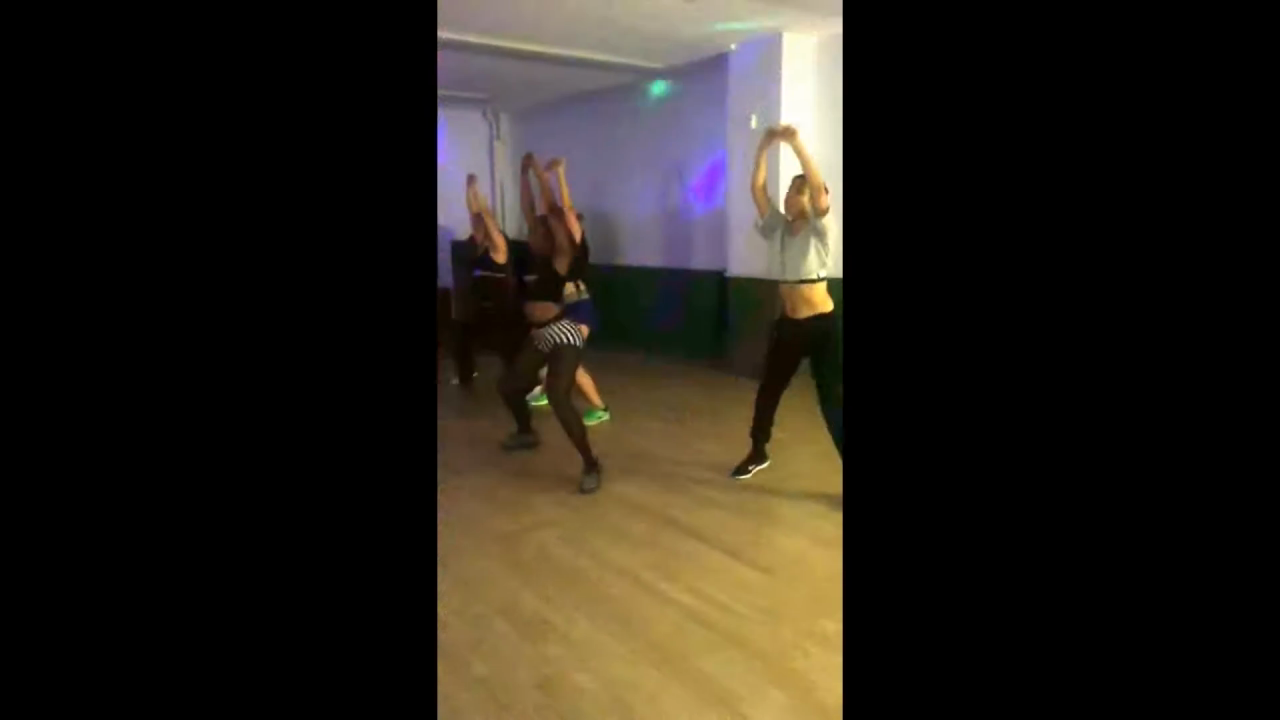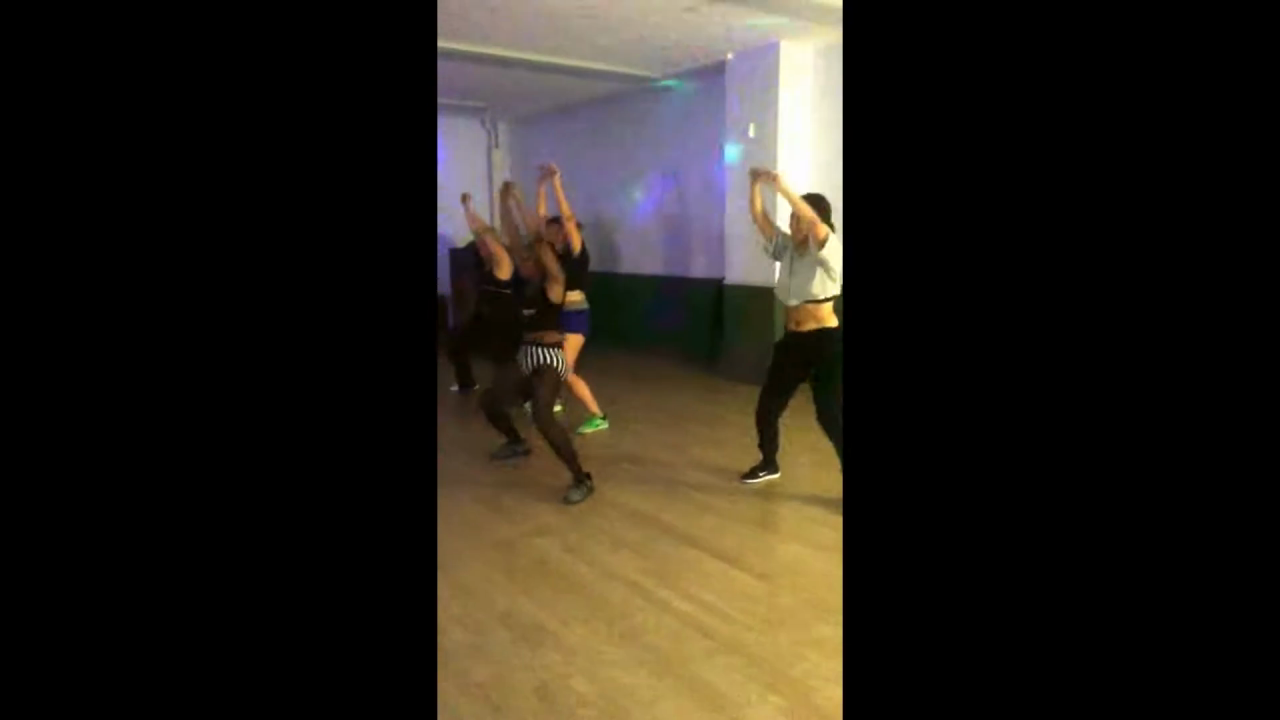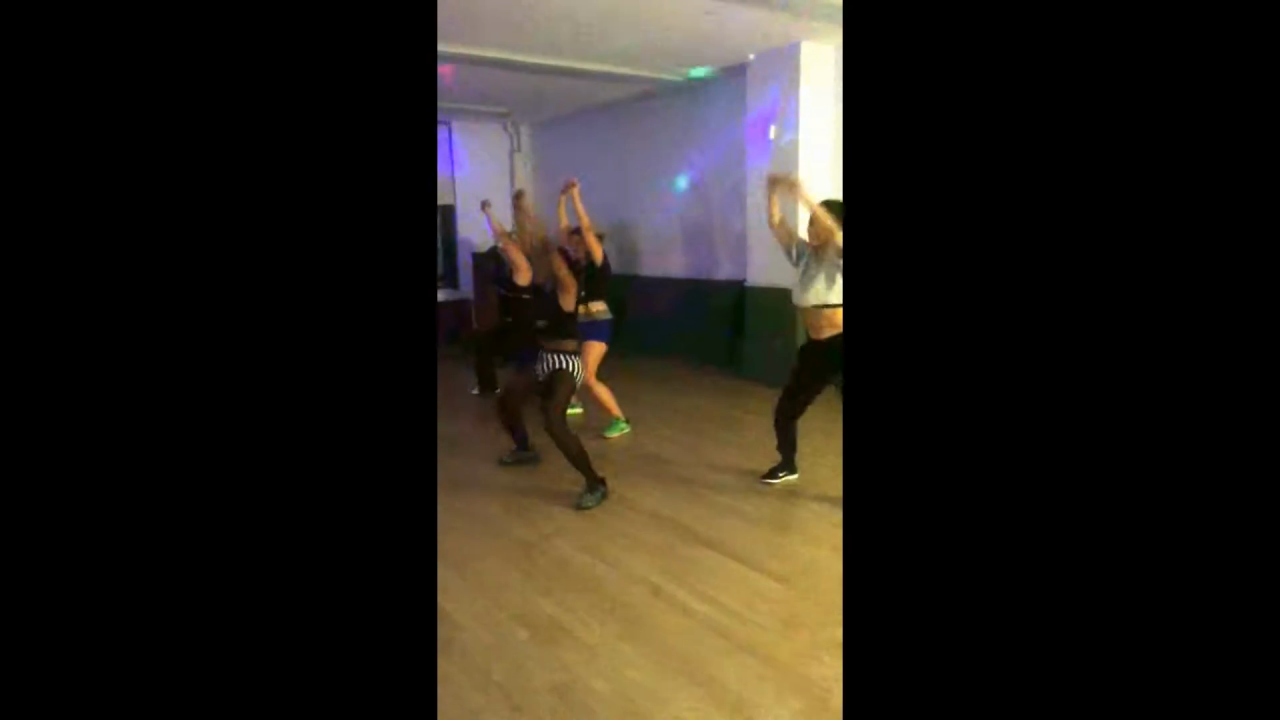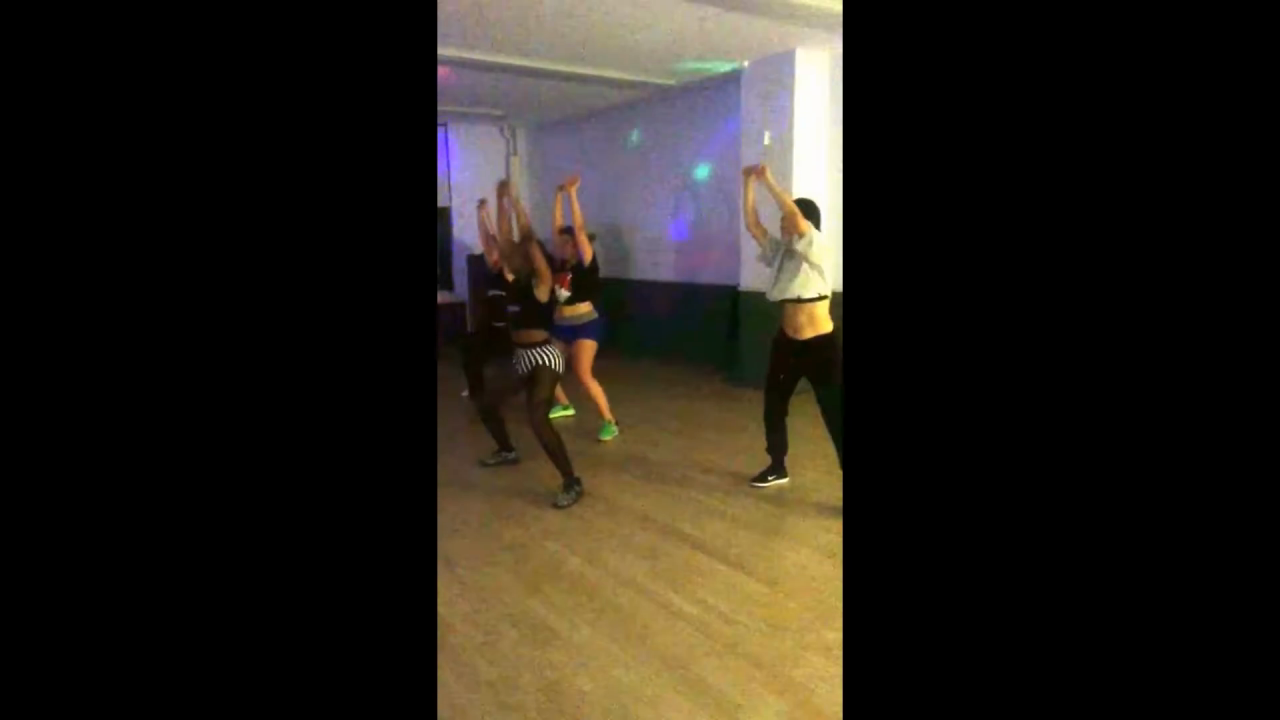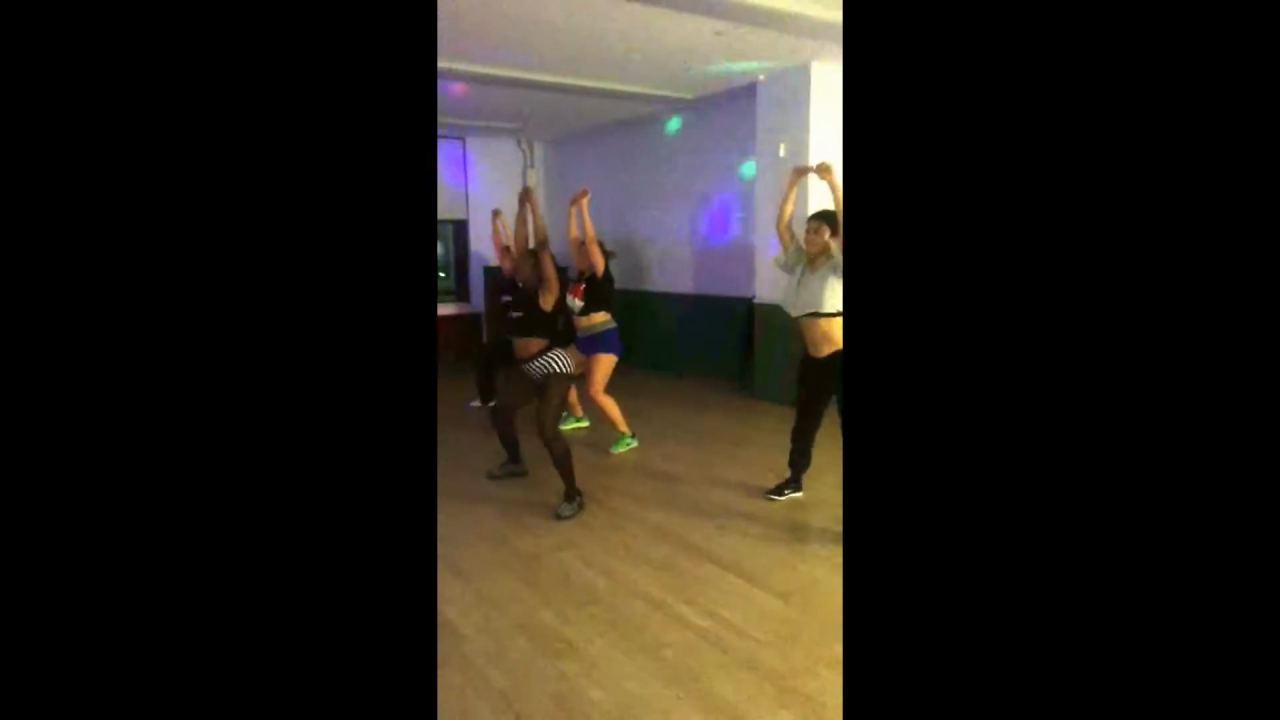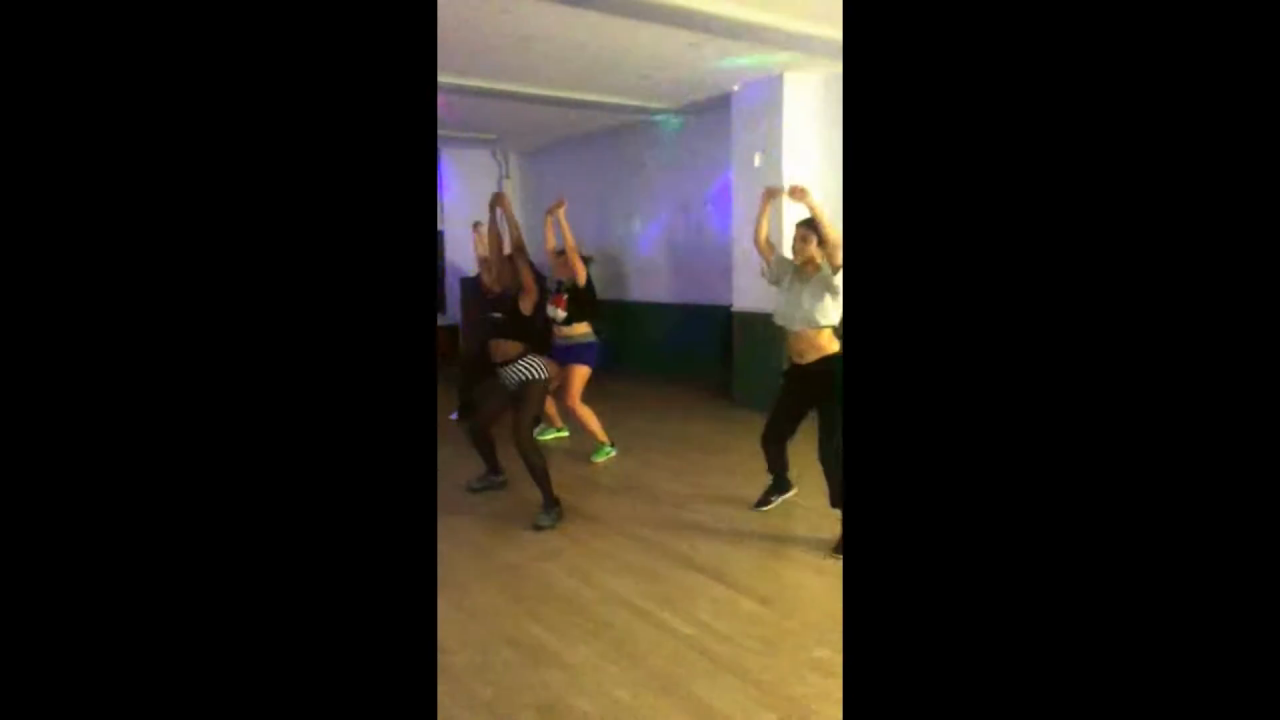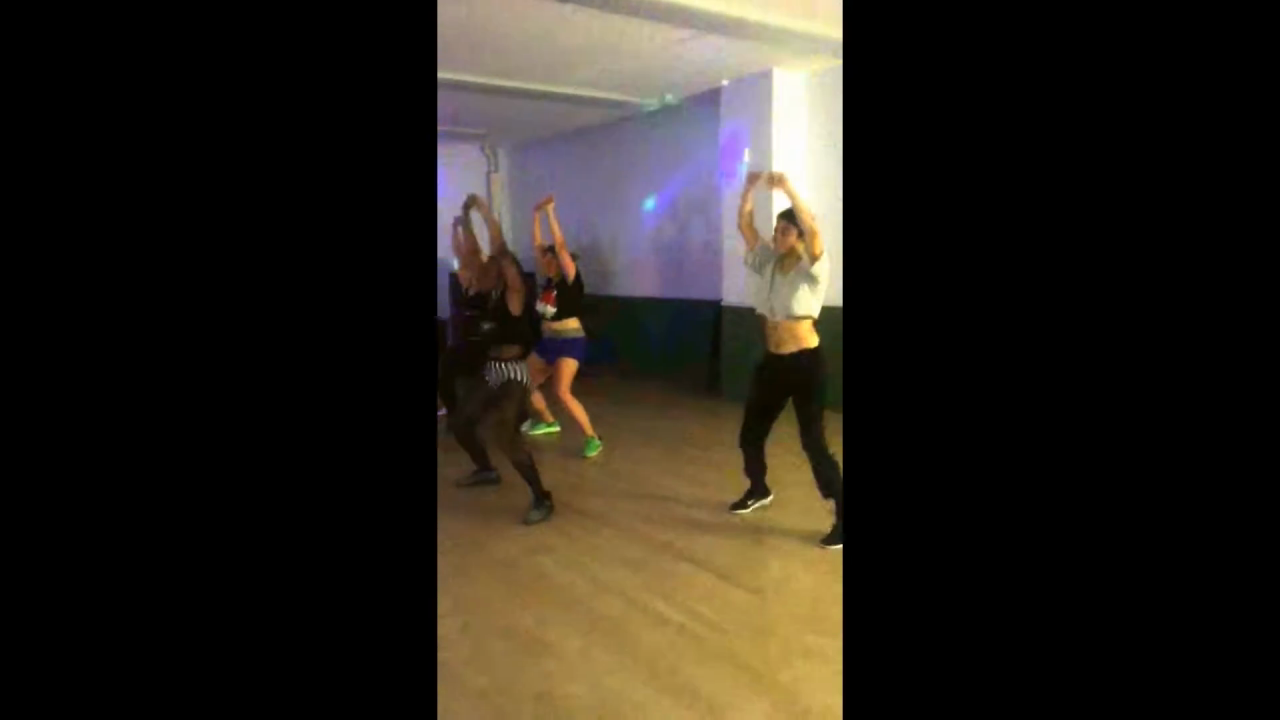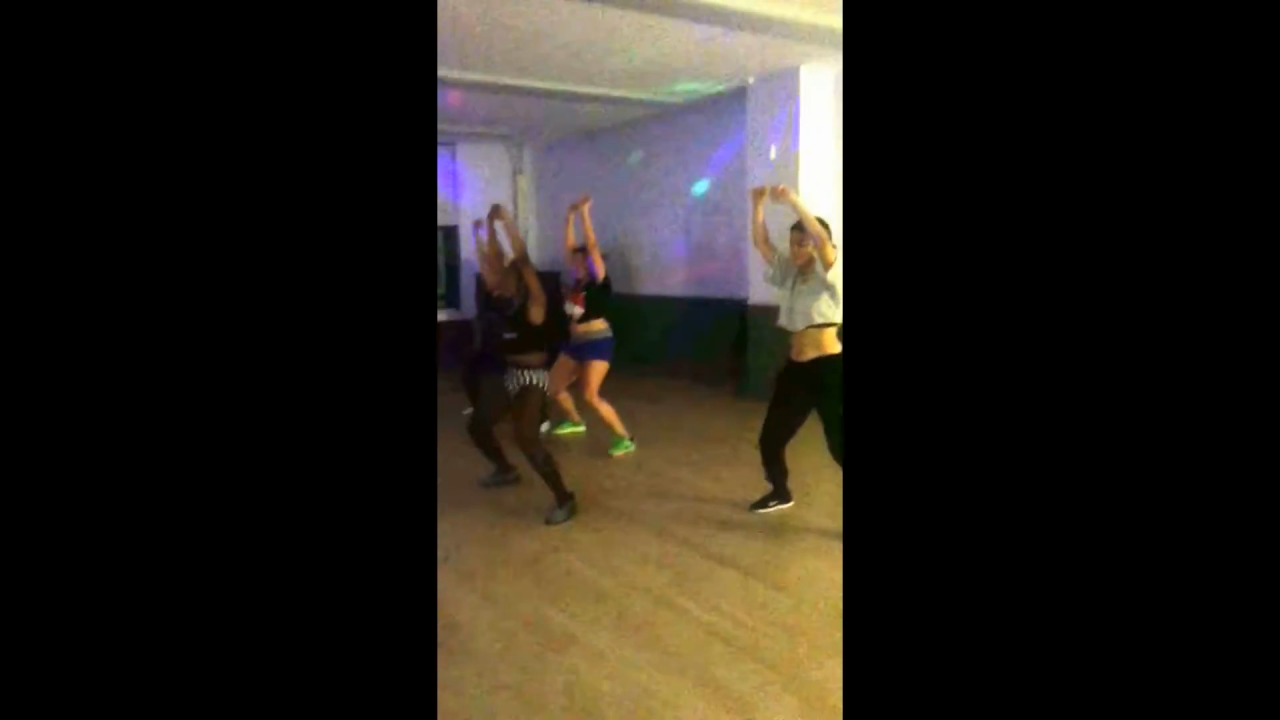
dt=0.4s
person 1, frame 1
left shoulder: (819, 229)
right shoulder: (778, 227)
left elbow: (818, 187)
right elbow: (757, 191)
left wrist: (796, 144)
right wrist: (763, 148)
left hip: (821, 326)
right hip: (788, 326)
left knee: (832, 404)
right knee: (767, 393)
right ankle: (757, 455)
person 1, frame 2
left shoulder: (829, 249)
right shoulder: (787, 248)
left elbow: (814, 220)
right elbow: (759, 219)
left wrist: (780, 184)
right wrist: (756, 185)
left hip: (826, 340)
right hip: (792, 340)
left knee: (829, 415)
right knee: (767, 406)
right ankle: (769, 463)
person 1, frame 3
left shoulder: (840, 256)
right shoulder: (806, 253)
left elbow: (830, 228)
right elbow: (778, 226)
left wrist: (801, 194)
right wrist: (773, 195)
left hip: (840, 345)
right hip: (816, 347)
right knee: (785, 411)
right ankle: (788, 464)
person 1, frame 4
left shoulder: (817, 247)
right shoulder: (781, 250)
left elbow: (796, 214)
right elbow: (753, 224)
left wrist: (768, 179)
right wrist: (748, 184)
left hip: (820, 343)
right hip: (787, 342)
left knee: (834, 415)
right knee: (773, 408)
right ankle: (778, 467)
person 1, frame 5
left shoulder: (839, 264)
right shoulder: (800, 263)
left elbow: (842, 223)
right elbow: (782, 226)
left wrist: (832, 182)
right wrist: (794, 184)
left hip: (838, 359)
right hip: (813, 361)
right knee: (804, 426)
right ankle: (796, 479)
person 1, frame 6
left shoulder: (830, 277)
right shoulder: (787, 272)
left elbow: (834, 245)
right elbow: (761, 242)
left wrist: (810, 203)
right wrist: (767, 203)
left hip: (828, 368)
right hip: (797, 372)
left knee: (831, 448)
right knee: (773, 436)
left ankle: (848, 527)
right ankle: (782, 483)
person 1, frame 7
left shoulder: (811, 269)
right shoulder: (769, 262)
left elbow: (813, 234)
right elbow: (744, 226)
left wrist: (787, 189)
right wrist: (749, 187)
left hip: (805, 361)
right hip: (772, 362)
left knee: (813, 441)
right knee: (750, 433)
left ankle: (841, 516)
right ankle: (758, 490)
person 1, frame 8
left shoulder: (829, 275)
right shoulder: (789, 273)
left elbow: (823, 239)
right elbow: (761, 242)
left wrist: (792, 200)
right wrist: (758, 204)
left hip: (829, 368)
right hip: (796, 369)
left knee: (839, 445)
right knee: (770, 439)
right ankle: (781, 492)
person 2, frame 1
left shoulder: (560, 257)
right shoulder: (534, 256)
left elbow: (553, 213)
right elbow: (528, 210)
left wrist: (539, 170)
right wrist: (524, 173)
left hip: (561, 336)
right hip: (538, 337)
left knee: (558, 401)
right knee: (508, 386)
left ankle: (591, 466)
right ankle: (526, 433)
person 2, frame 2
left shoulder: (552, 283)
right shoulder: (524, 284)
left elbow: (541, 244)
left hip: (548, 357)
right hip: (525, 356)
left knee: (542, 418)
right knee: (489, 400)
left ankle: (582, 479)
right ankle: (517, 442)
person 2, frame 3
left shoulder: (567, 290)
left elbow: (547, 251)
right elbow: (527, 252)
left hip: (565, 364)
right hip: (543, 362)
left knee: (554, 423)
right knee: (506, 401)
left ankle: (596, 484)
right ankle: (524, 449)
person 2, frame 4
left shoulder: (541, 281)
right shoulder: (516, 281)
left elbow: (529, 238)
right elbow: (505, 240)
left wrist: (513, 197)
right wrist: (500, 201)
left hip: (544, 357)
right hip: (521, 358)
left knee: (538, 418)
right knee: (487, 403)
left ankle: (571, 482)
right ankle: (507, 450)
person 2, frame 5
left shoulder: (547, 290)
right shoulder: (523, 288)
left elbow: (542, 247)
right elbow: (519, 248)
left wrist: (533, 205)
right wrist: (521, 210)
left hip: (553, 365)
right hip: (528, 367)
left knee: (547, 429)
right knee: (501, 413)
left ankle: (572, 495)
right ankle: (515, 463)
person 2, frame 6
left shoulder: (527, 295)
right shoulder: (501, 294)
left elbow: (518, 251)
right elbow: (495, 250)
left wrist: (507, 209)
right wrist: (492, 212)
left hip: (528, 373)
right hip: (505, 375)
left knee: (522, 439)
right knee: (477, 424)
left ankle: (552, 504)
right ankle: (494, 474)
person 2, frame 7
left shoulder: (514, 295)
right shoulder: (488, 296)
left elbow: (502, 254)
right elbow: (471, 256)
left wrist: (485, 211)
right wrist: (466, 216)
left hip: (510, 375)
right hip: (489, 373)
left knee: (505, 438)
right knee: (459, 424)
left ankle: (542, 499)
right ankle: (486, 471)
person 2, frame 8
left shoulder: (534, 303)
right shoulder: (504, 302)
left elbow: (523, 263)
right elbow: (491, 262)
left wrist: (507, 221)
right wrist: (489, 223)
left hip: (532, 377)
right hip: (509, 376)
left knee: (525, 436)
right knee: (477, 423)
left ankle: (565, 499)
right ankle: (506, 471)
person 3, frame 1
left shoulder: (576, 243)
left elbow: (567, 209)
left wrist: (559, 174)
right wrist: (546, 174)
left hip: (578, 307)
left ankle: (600, 408)
right ankle: (548, 390)
person 3, frame 2
left shoulder: (575, 253)
left elbow: (567, 218)
right elbow: (541, 217)
left wrist: (556, 182)
right wrist: (541, 185)
left hip: (575, 316)
left knee: (565, 371)
left ankle: (599, 417)
person 3, frame 3
left shoulder: (598, 264)
right shoulder: (574, 263)
left elbow: (587, 230)
right elbow: (564, 228)
left wrist: (576, 196)
right wrist: (562, 198)
left hip: (597, 325)
right hip: (575, 324)
left knee: (587, 377)
left ankle: (620, 420)
person 3, frame 4
left shoulder: (587, 264)
right shoulder: (564, 263)
left elbow: (579, 229)
right elbow: (558, 226)
left wrist: (572, 194)
right wrist: (559, 195)
left hip: (585, 324)
right hip: (561, 325)
left knee: (583, 373)
left ankle: (611, 423)
right ankle: (564, 405)
person 3, frame 5
left shoulder: (602, 276)
right shoulder: (582, 273)
left elbow: (590, 241)
right elbow: (574, 240)
left wrist: (584, 207)
right wrist: (572, 208)
left hip: (605, 337)
right hip: (584, 338)
left knee: (595, 391)
left ankle: (628, 435)
right ankle: (578, 417)
person 3, frame 6
left shoulder: (583, 287)
right shoulder: (561, 284)
left elbow: (571, 251)
right elbow: (550, 249)
left wrist: (561, 217)
right wrist: (548, 219)
left hip: (582, 347)
right hip: (560, 347)
left knee: (572, 400)
left ankle: (606, 444)
right ankle: (558, 427)
person 3, frame 7
left shoulder: (571, 282)
right shoulder: (549, 280)
left elbow: (560, 247)
right elbow: (538, 246)
left wrist: (550, 212)
right wrist: (536, 215)
left hip: (570, 342)
right hip: (548, 342)
left knee: (562, 391)
left ankle: (593, 438)
right ankle: (549, 422)
person 3, frame 8
left shoulder: (599, 282)
right shoulder: (578, 282)
left elbow: (592, 247)
right elbow: (570, 246)
left wrist: (585, 213)
right wrist: (571, 216)
left hip: (598, 342)
right hip: (576, 343)
left knee: (590, 395)
right knee: (553, 385)
left ankle: (626, 438)
right ankle: (575, 421)
person 4, frame 1
left shoulder: (498, 246)
right shoulder: (477, 248)
left elbow: (486, 216)
right elbow: (473, 213)
left wrist: (475, 187)
right wrist: (469, 187)
left hip: (501, 310)
right hip: (481, 309)
left knee: (509, 349)
right knee: (462, 336)
right ankle: (467, 374)
person 4, frame 2
left shoulder: (503, 262)
right shoulder: (484, 264)
left elbow: (484, 232)
right elbow: (477, 232)
left wrist: (469, 207)
right wrist: (466, 206)
left hip: (502, 324)
right hip: (483, 320)
left knee: (507, 358)
right knee: (458, 342)
right ankle: (466, 383)
person 4, frame 3
right shoulder: (504, 269)
right elbow: (498, 237)
right wrist: (487, 212)
left hip: (525, 328)
right hip: (509, 325)
right knee: (483, 344)
right ankle: (488, 386)
person 4, frame 4
right shoulder: (493, 270)
left elbow: (498, 240)
right elbow: (485, 238)
left wrist: (486, 213)
right wrist: (481, 212)
left hip: (509, 328)
right hip: (492, 327)
right knee: (470, 347)
right ankle: (476, 389)
person 4, frame 5
right shoulder: (507, 278)
left elbow: (513, 248)
right elbow: (499, 247)
left wrist: (501, 221)
right wrist: (494, 221)
right hip: (508, 338)
right knee: (485, 358)
right ankle: (488, 398)
person 4, frame 6
right shoulder: (488, 291)
left elbow: (493, 261)
right elbow: (481, 260)
left wrist: (482, 233)
right wrist: (476, 234)
right hip: (485, 347)
right ankle: (465, 411)
person 4, frame 7
right shoulder: (466, 289)
left elbow: (475, 254)
right elbow: (459, 254)
left wrist: (464, 228)
right wrist: (455, 229)
left hip: (482, 347)
right hip: (466, 347)
right ankle: (453, 408)
person 4, frame 8
right shoulder: (490, 291)
left elbow: (495, 257)
right elbow: (482, 259)
right wrist: (476, 232)
right hip: (491, 348)
left ankle: (541, 417)
